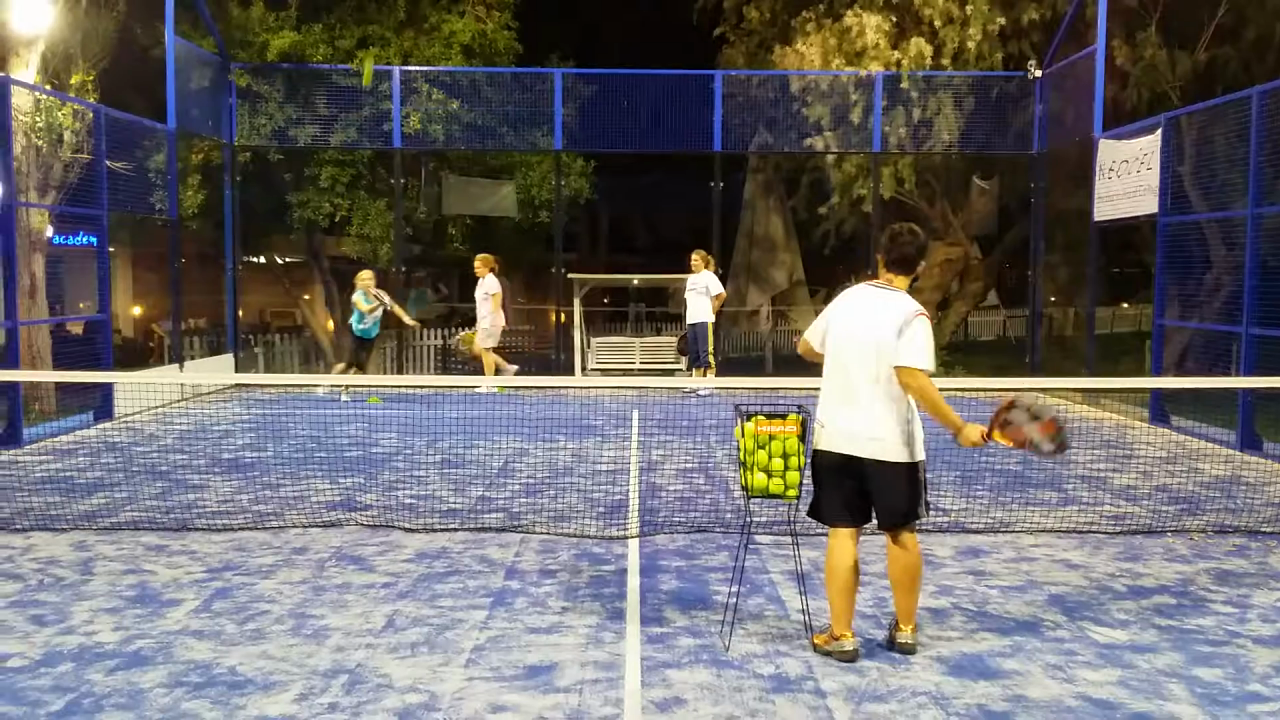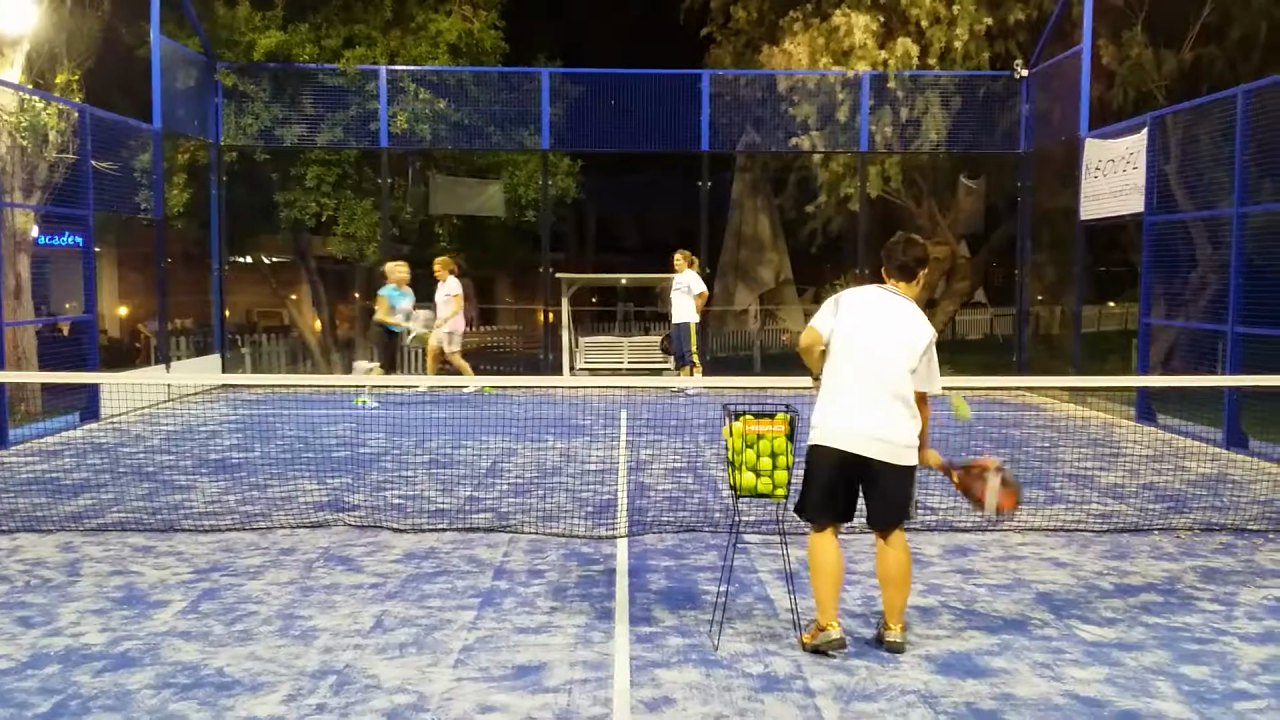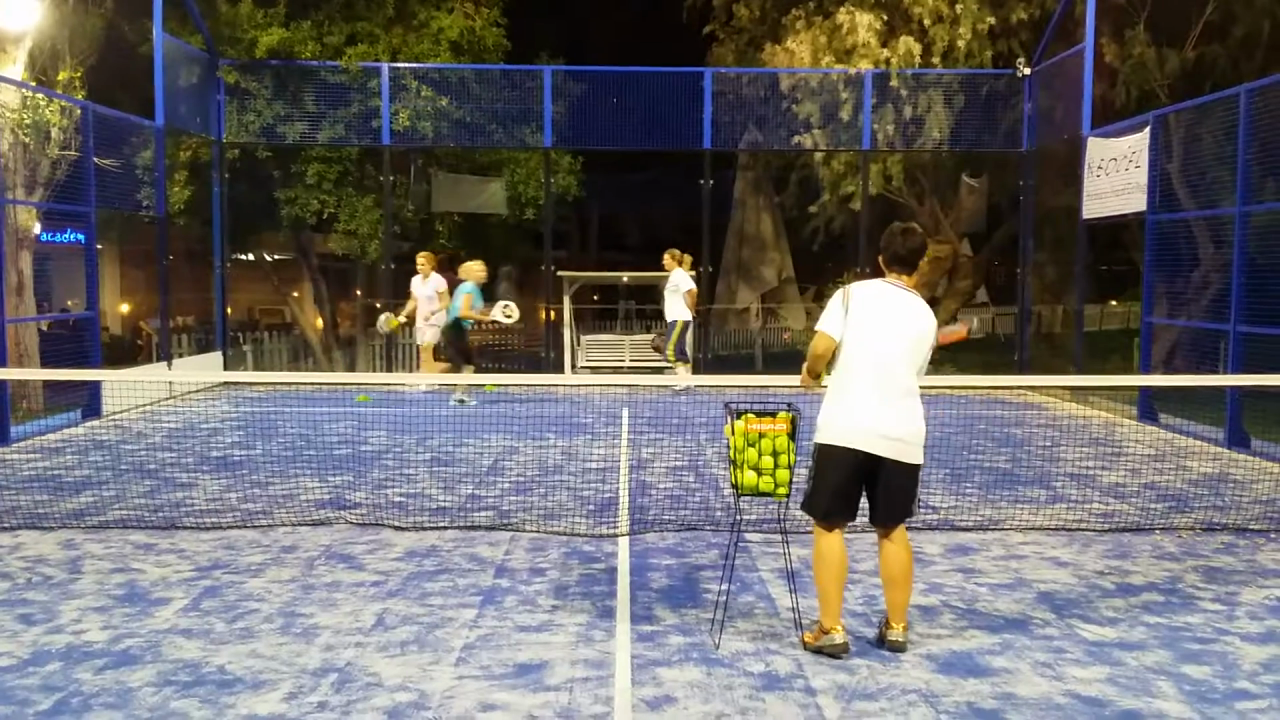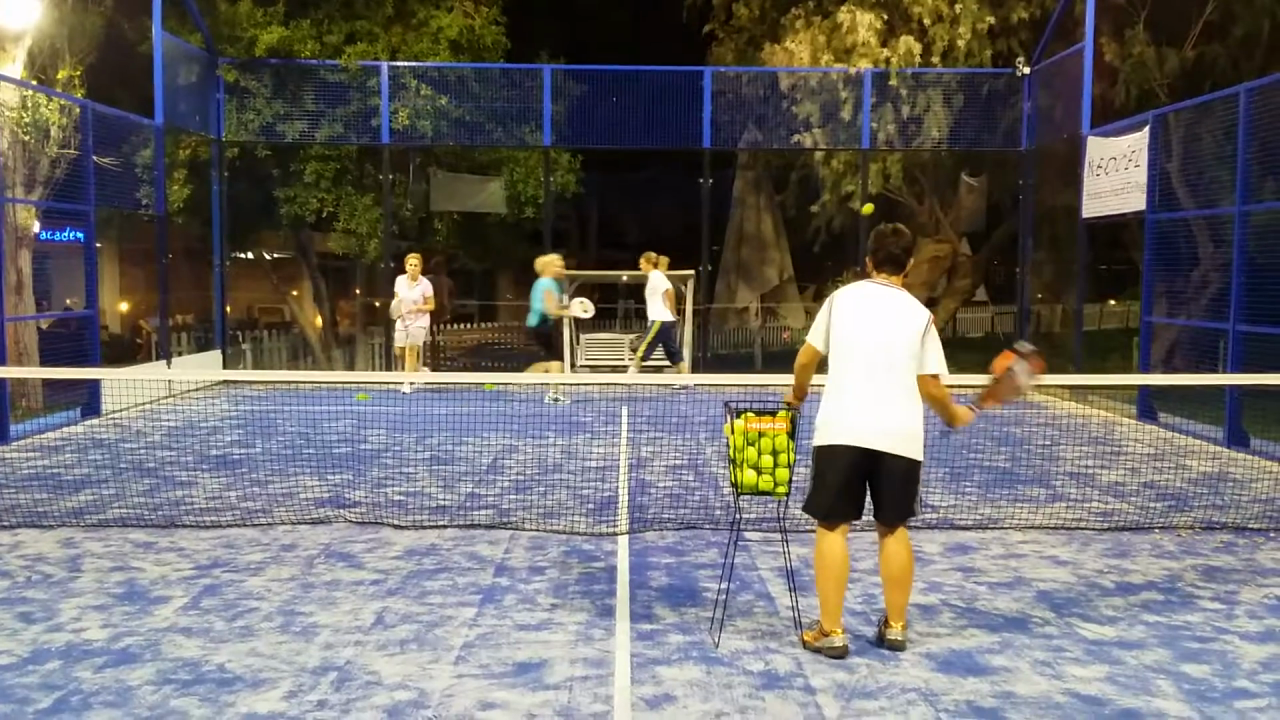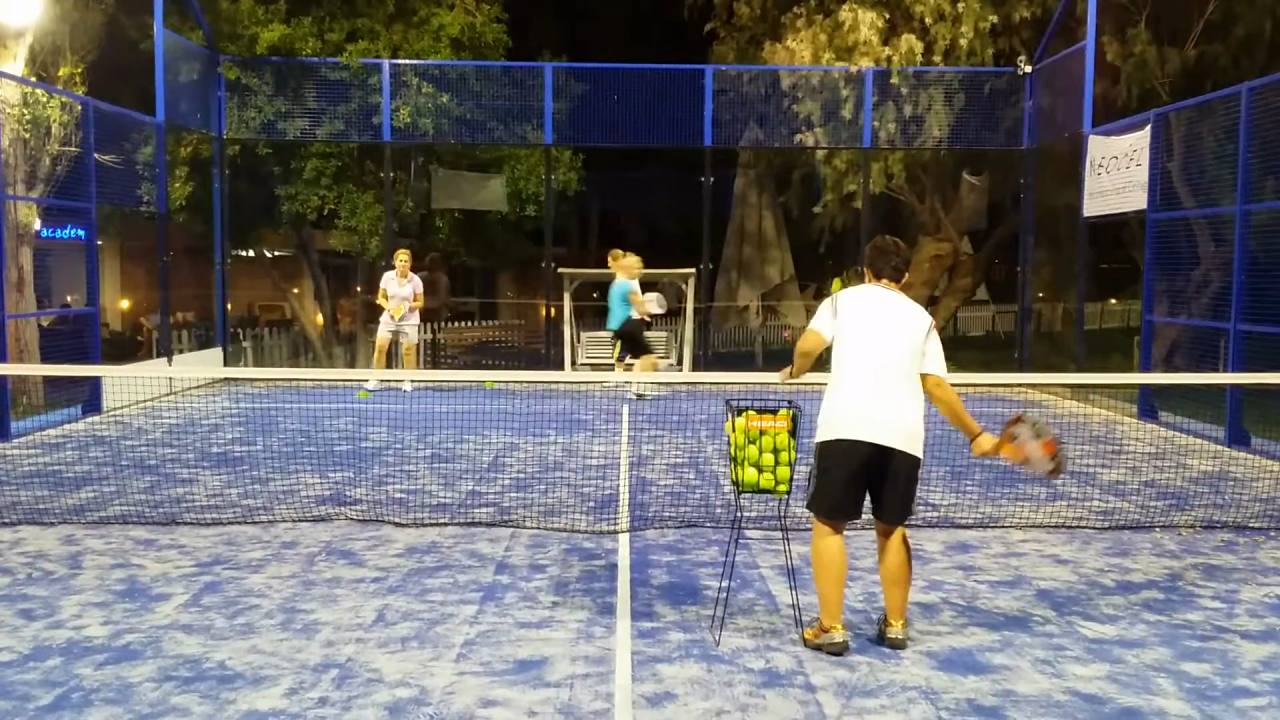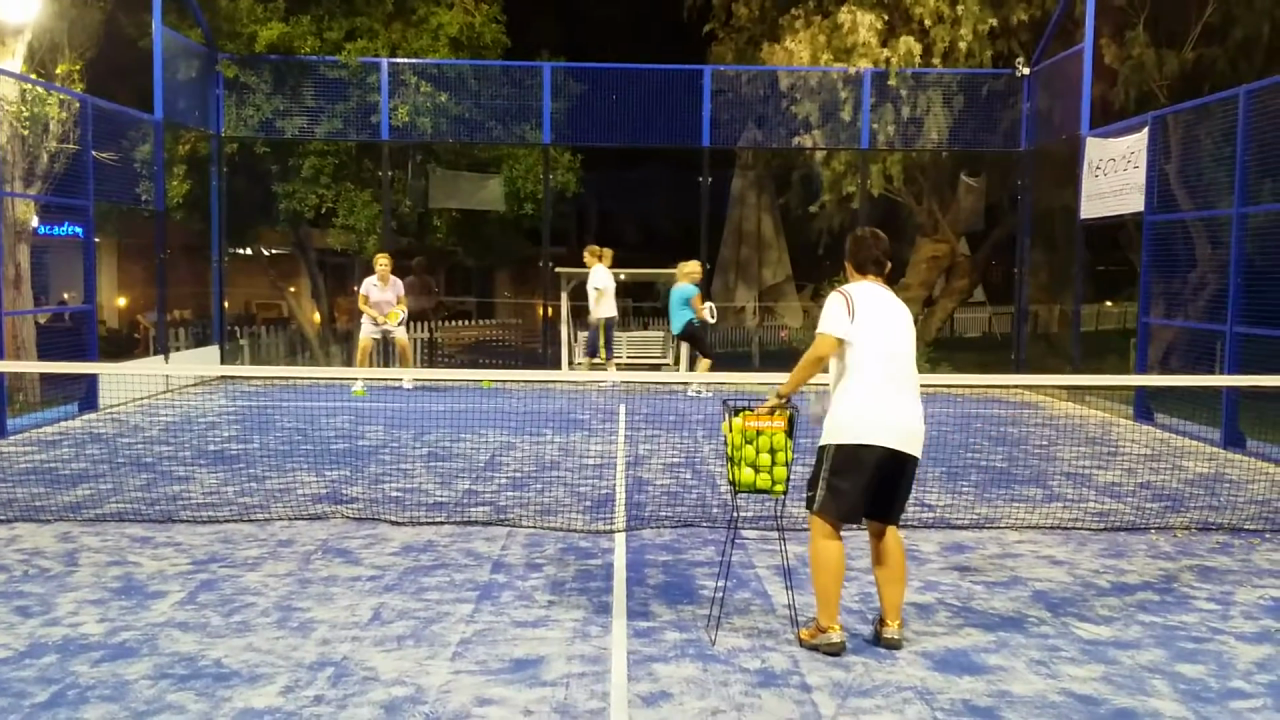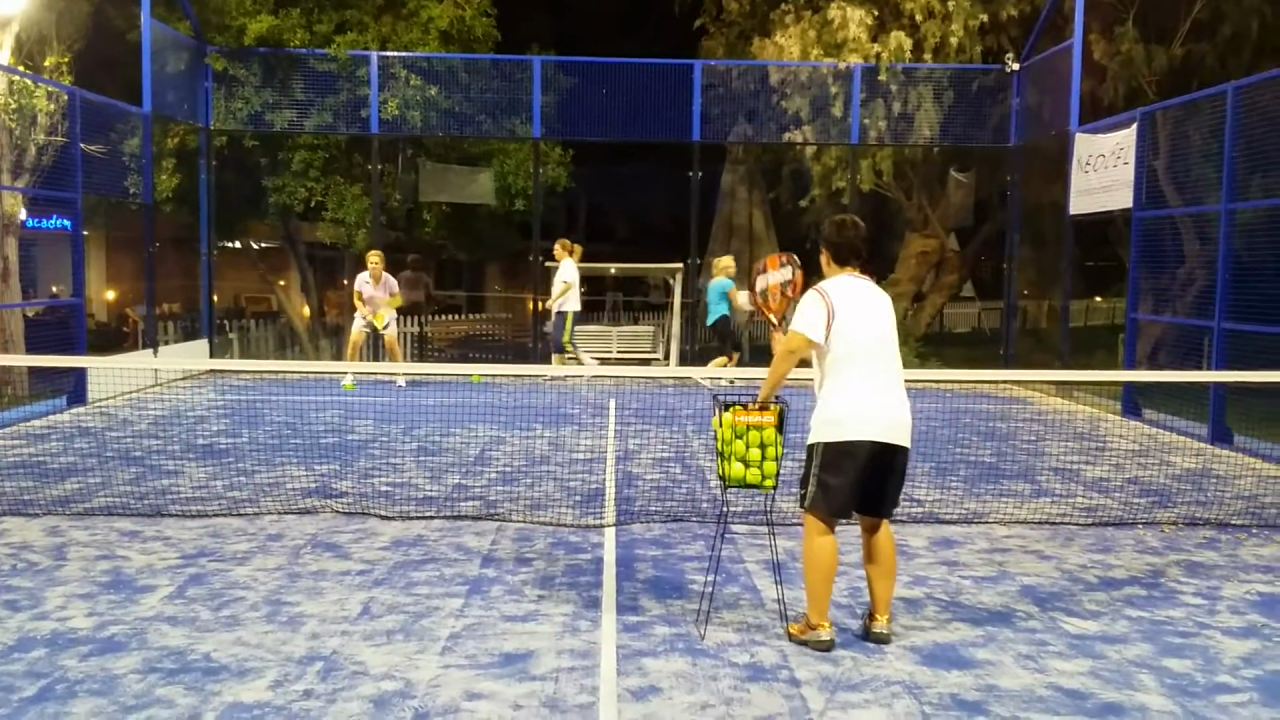
dt=0.3s
person 1, frame 1
left shoulder: (845, 298)
right shoulder: (911, 314)
left elbow: (806, 348)
right elbow: (912, 379)
right wrist: (959, 426)
left hip: (836, 438)
right hip: (891, 444)
left knee: (842, 533)
right knee: (900, 534)
left ankle: (841, 635)
right ankle: (905, 629)
person 1, frame 2
left shoulder: (847, 298)
right shoulder: (921, 327)
left elbow: (809, 342)
right elbow: (919, 401)
left wrist: (822, 372)
right wrist: (924, 446)
left hip: (834, 435)
right hip: (892, 444)
left knee: (824, 528)
right knee: (890, 533)
left ankle: (828, 626)
right ankle: (893, 628)
person 1, frame 3
left shoulder: (851, 294)
right shoulder: (925, 316)
left elbow: (820, 350)
left wrist: (811, 374)
left hip: (844, 431)
right hip: (901, 438)
left knee: (830, 527)
right knee: (892, 531)
left ankle: (830, 630)
right ankle: (896, 628)
person 1, frame 4
left shoulder: (842, 297)
right shoulder: (919, 314)
left elbow: (806, 359)
right elbow: (930, 386)
left wrist: (797, 391)
right wrist: (954, 415)
left hip: (841, 430)
right hip: (899, 436)
left knee: (831, 528)
right knee: (893, 529)
left ankle: (831, 631)
right ankle: (895, 626)
person 1, frame 5
left shoulder: (844, 299)
right shoulder: (920, 317)
left elbow: (807, 346)
right elbow: (936, 387)
left wrist: (794, 371)
right wrist: (975, 435)
left hip: (848, 427)
right hip: (903, 434)
left knee: (828, 524)
right knee: (891, 527)
left ankle: (831, 629)
right ankle: (896, 625)
person 1, frame 6
left shoulder: (845, 297)
right shoulder: (901, 310)
left elbow: (823, 350)
left wrist: (783, 394)
left hip: (856, 429)
right hip: (906, 433)
left knee: (826, 524)
right knee: (884, 526)
left ankle: (828, 629)
right ankle: (891, 624)
person 1, frame 7
left shoulder: (824, 294)
right shoulder: (880, 296)
left elbow: (793, 348)
left wrist: (764, 396)
right wrist: (819, 360)
left hip: (844, 425)
right hip: (893, 425)
left knee: (819, 521)
right knee: (876, 522)
left ankle: (816, 625)
right ankle: (880, 620)
